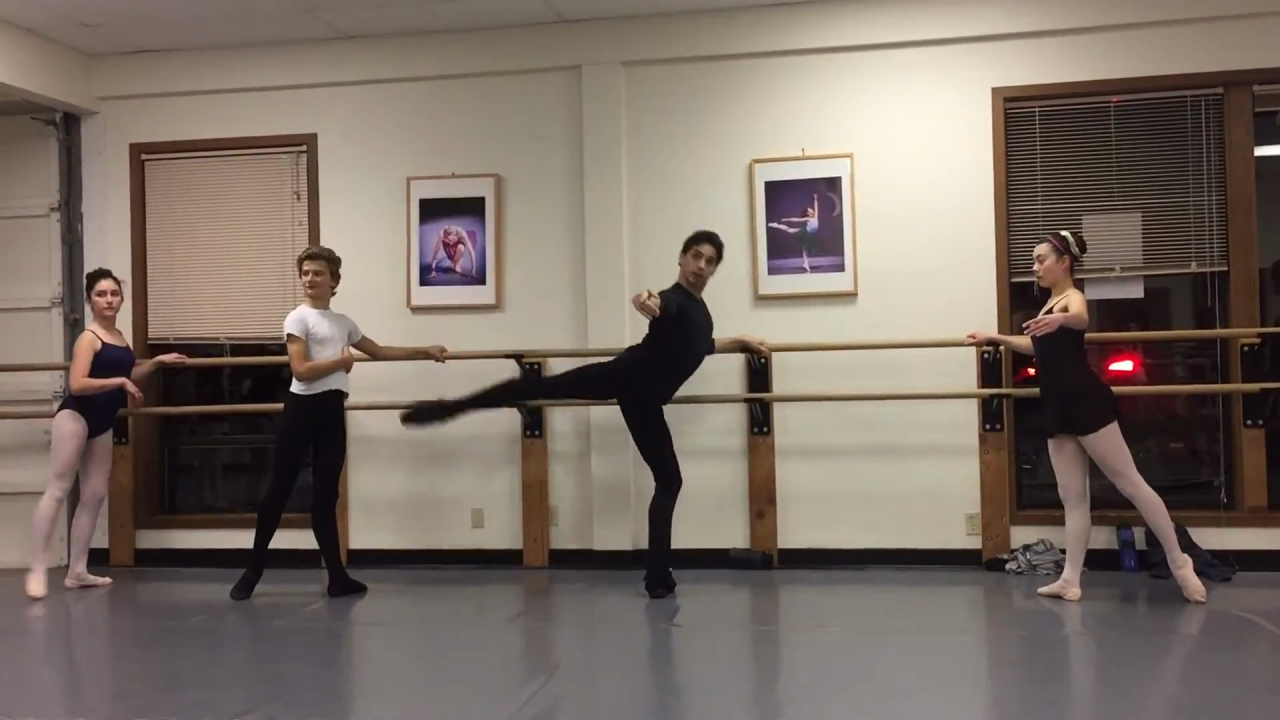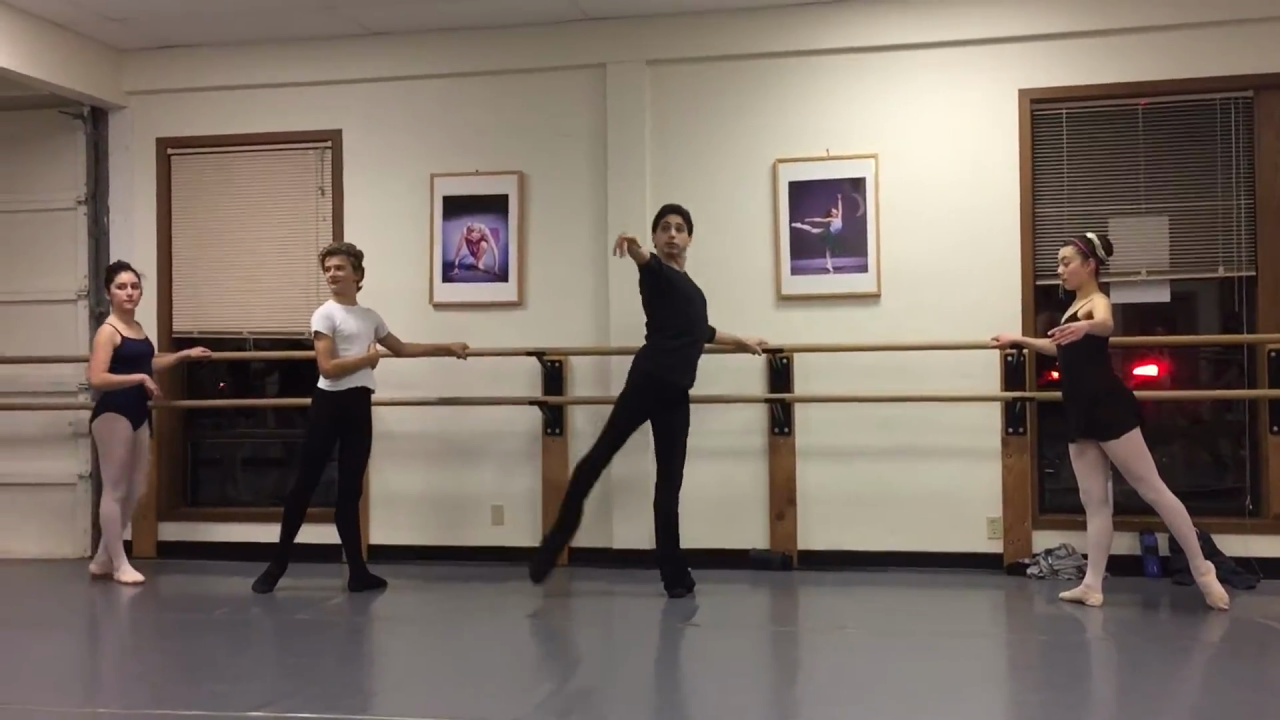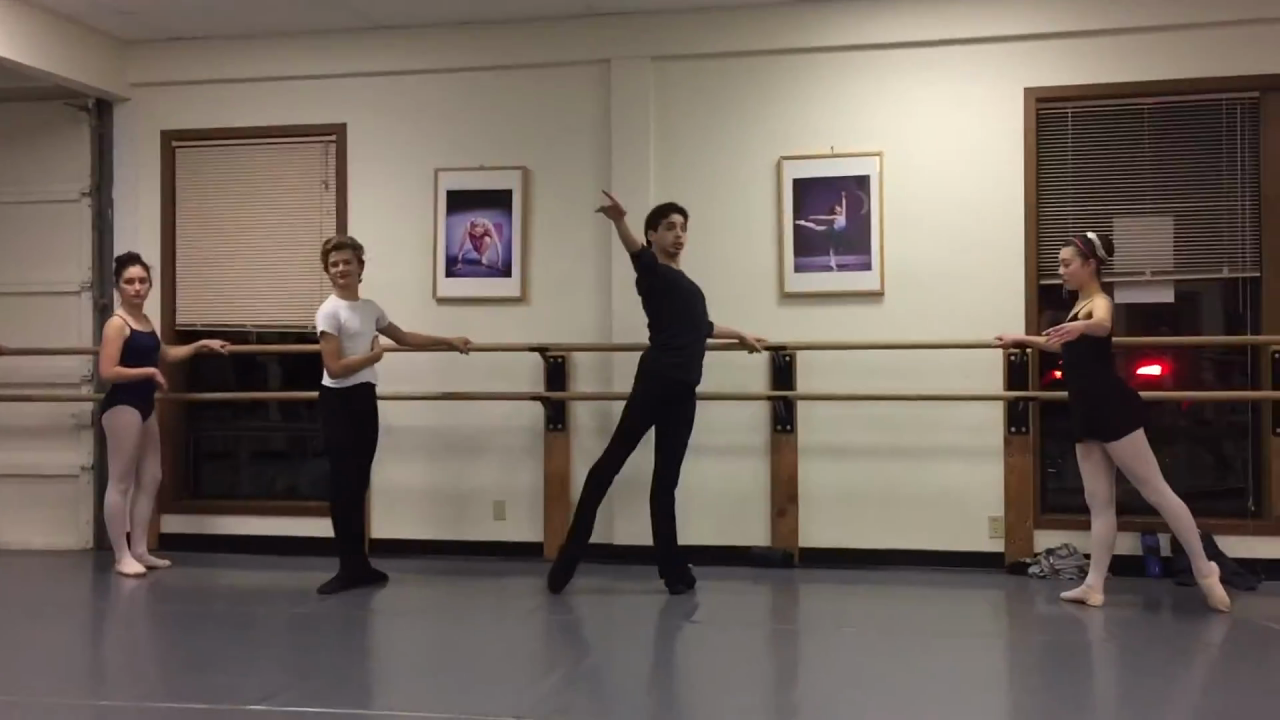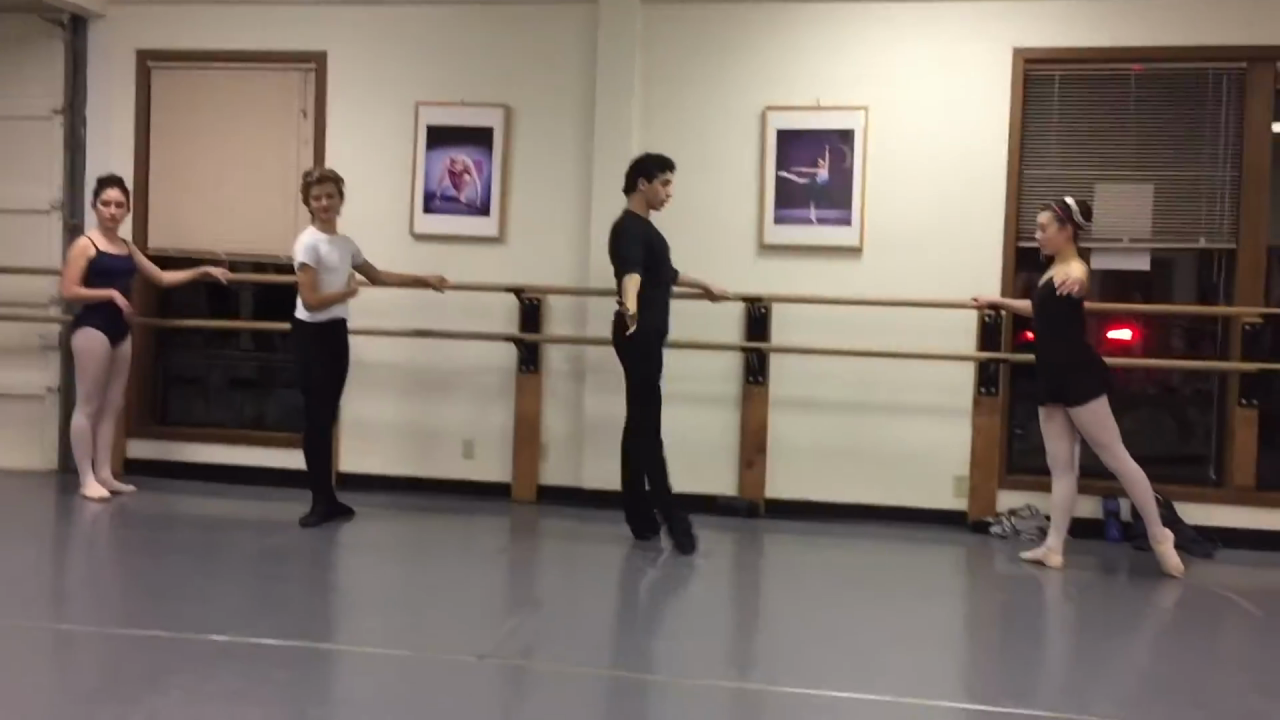
dt=0.4s
person 1, frame 1
left shoulder: (700, 311)
right shoulder: (675, 297)
right elbow: (654, 305)
left wrist: (737, 341)
right wrist: (649, 303)
left hip: (645, 399)
right hip: (626, 374)
left knee: (669, 481)
right knee: (536, 388)
left ankle: (657, 575)
right ankle: (451, 407)
person 1, frame 2
left shoulder: (688, 286)
right shoulder: (656, 272)
left elbow: (697, 330)
right elbow: (645, 258)
left wrist: (739, 340)
right wrist: (634, 246)
left hip: (675, 390)
right hip: (650, 379)
left knee: (669, 480)
right knee: (602, 452)
left ankle: (673, 572)
right ankle: (555, 542)
person 1, frame 3
left shoulder: (682, 281)
right shoulder: (652, 272)
right elbow: (637, 252)
left wrist: (737, 335)
right wrist: (621, 226)
left hip: (682, 389)
right hip: (657, 380)
left knee: (667, 477)
right knee: (615, 456)
left ankle: (671, 568)
right ankle: (571, 551)
person 1, frame 4
left shoulder: (645, 229)
right shoulder: (628, 229)
left elbow: (662, 272)
right elbow: (631, 271)
left wrist: (703, 285)
right wrist: (628, 304)
left hip: (647, 336)
right hip: (639, 334)
left knee: (641, 422)
right knee: (646, 420)
left ankle: (643, 517)
right ankle: (670, 515)
person 2, frame 1
left shoulder: (1072, 297)
right shoulder: (1051, 303)
left elbow: (1081, 319)
right elbow: (1036, 345)
left wrist: (1060, 319)
right wrist: (993, 337)
left hip: (1086, 402)
right hip: (1059, 408)
left knee: (1131, 483)
right knee: (1072, 497)
left ankle: (1179, 562)
right ankle: (1070, 580)
person 2, frame 2
left shoulder: (1097, 302)
right shoulder: (1075, 307)
left elbow: (1106, 325)
right elbow: (1060, 347)
left wrist: (1086, 327)
right wrist: (1018, 340)
left hip: (1108, 408)
right hip: (1081, 412)
left knee: (1152, 489)
right knee: (1094, 502)
left ankle: (1201, 568)
right ankle: (1092, 585)
person 2, frame 3
left shoulder: (1099, 303)
right shoulder: (1079, 305)
left elbow: (1102, 326)
right elbow: (1066, 346)
left wrist: (1081, 327)
right wrist: (1022, 339)
left hip: (1112, 409)
right hip: (1087, 413)
left knee: (1156, 491)
right knee: (1099, 503)
left ankle: (1204, 570)
right ankle: (1094, 585)
person 2, frame 4
left shoulder: (1073, 267)
right shoulder: (1052, 271)
left elbow: (1078, 283)
left wrist: (1074, 284)
right wrist: (996, 301)
left hip: (1079, 375)
right hip: (1053, 377)
left knee: (1115, 458)
right knee: (1060, 466)
left ankle: (1159, 537)
right ankle: (1053, 546)
person 3, frame 1
left shoulder: (343, 321)
right shoulder: (298, 318)
left elbow: (379, 351)
right elbow: (301, 370)
left wrist: (424, 351)
right wrist: (341, 361)
left hip: (332, 409)
right hip: (302, 407)
left knee: (326, 495)
right knee: (280, 488)
left ankle: (337, 576)
right ankle: (253, 570)
person 3, frame 2
left shoulder: (369, 316)
right shoulder: (325, 315)
left elbow: (401, 348)
right elbow: (328, 368)
left wrist: (446, 348)
right wrist: (368, 358)
left hip: (359, 405)
right hip: (330, 403)
left knee: (351, 490)
right knee: (306, 483)
left ankle: (357, 571)
right ankle: (279, 561)
person 3, frame 3
left shoulder: (370, 308)
right shoulder: (329, 312)
left elbow: (404, 337)
right elbow: (335, 368)
left wrist: (449, 340)
right wrist: (373, 354)
left hip: (365, 398)
right hip: (338, 401)
left knee: (359, 484)
right knee: (343, 483)
left ankle: (359, 565)
right ankle: (349, 568)
person 3, frame 4
left shoulder: (346, 243)
right shoulder: (308, 243)
left elbow: (379, 276)
right elbow: (311, 300)
left wrist: (424, 280)
right wrist: (349, 291)
left hip: (336, 332)
right hip: (312, 333)
left knee: (326, 417)
right knee: (318, 416)
left ankle: (327, 499)
right ankle: (321, 501)
person 4, frame 1
left shoulder: (120, 338)
right shoulder: (88, 337)
right elbow: (78, 385)
left wrist: (158, 361)
right wrist: (121, 381)
left hip: (103, 424)
right hip: (77, 416)
left knee: (95, 497)
right knee: (58, 488)
left ankle: (77, 571)
right ankle: (38, 569)
person 4, frame 2
left shoulder: (137, 328)
right shoulder: (108, 332)
right elbow: (97, 379)
left wrist: (184, 355)
right wrist: (140, 379)
left hip: (138, 414)
right hip: (113, 414)
left knee: (135, 490)
right knee: (115, 490)
left ankle: (103, 559)
right ankle: (119, 563)
person 4, frame 3
left shoulder: (145, 321)
right shoulder: (116, 324)
left elbow: (163, 356)
right elbow: (107, 372)
left wrist: (201, 345)
right wrist: (150, 372)
left hip: (144, 406)
right hip: (122, 406)
left knee: (151, 480)
right knee: (121, 483)
left ankle: (139, 550)
right ankle: (122, 556)
person 4, frame 4
left shoulder: (127, 247)
right shoulder: (84, 245)
left elbow: (162, 278)
right elbow: (68, 290)
left wrist: (202, 272)
right wrist: (110, 293)
left hip: (120, 331)
right hip: (92, 328)
left knee: (111, 406)
right knee: (87, 406)
left ankle: (104, 474)
right ankle: (87, 480)
